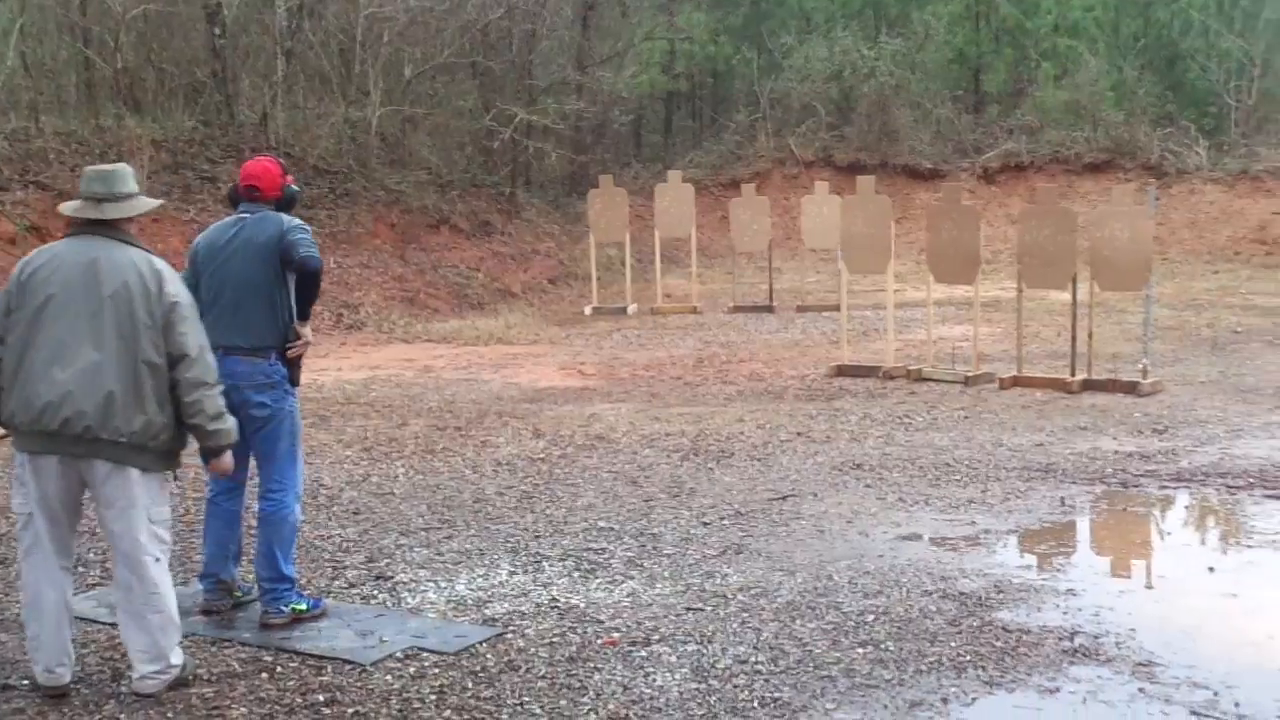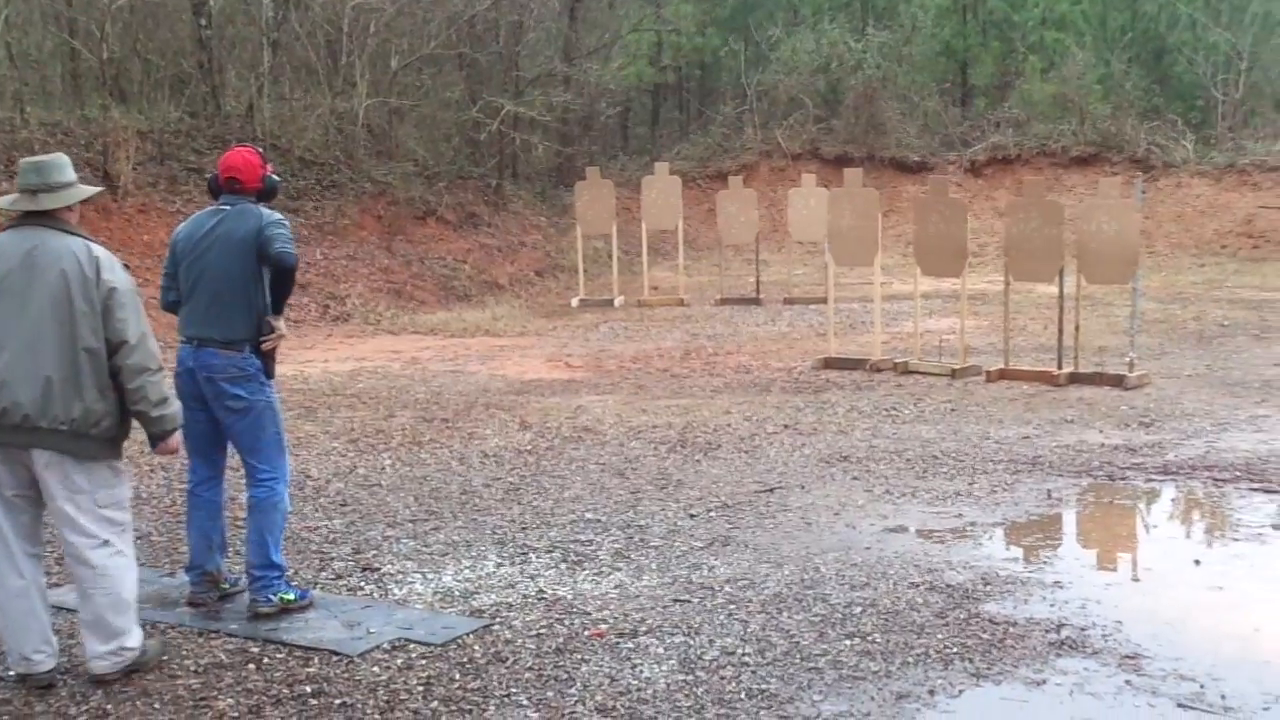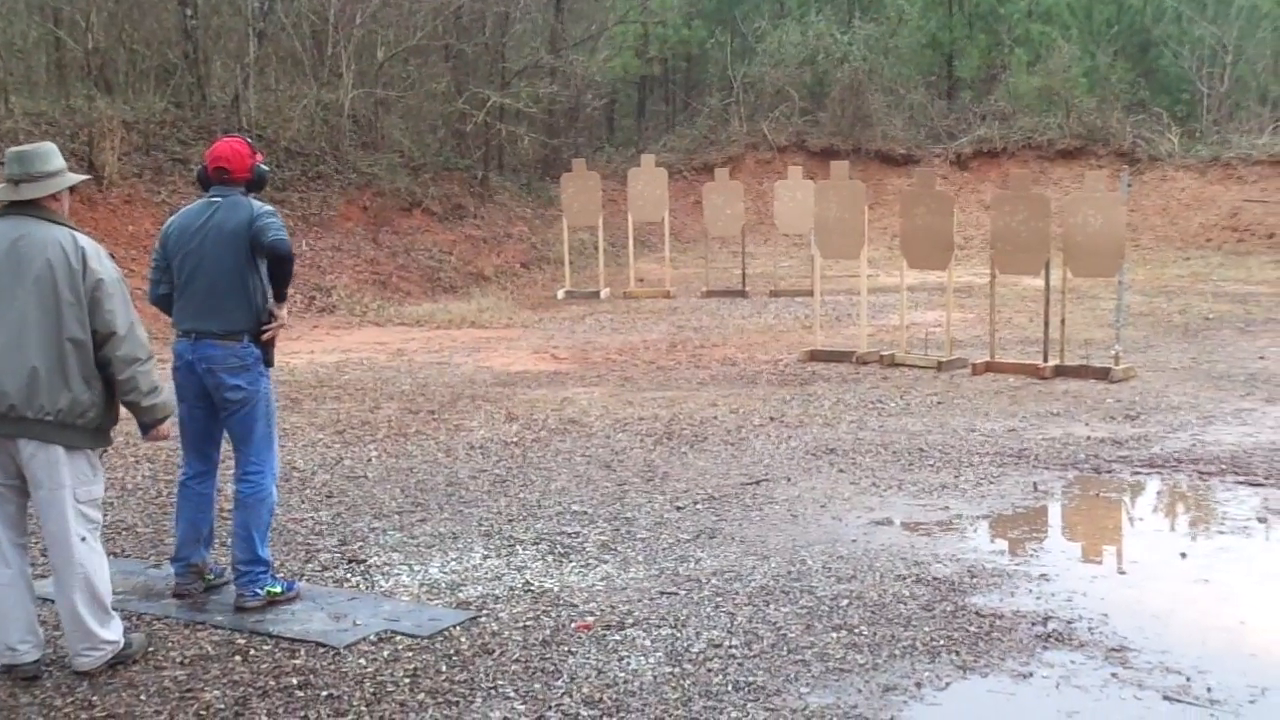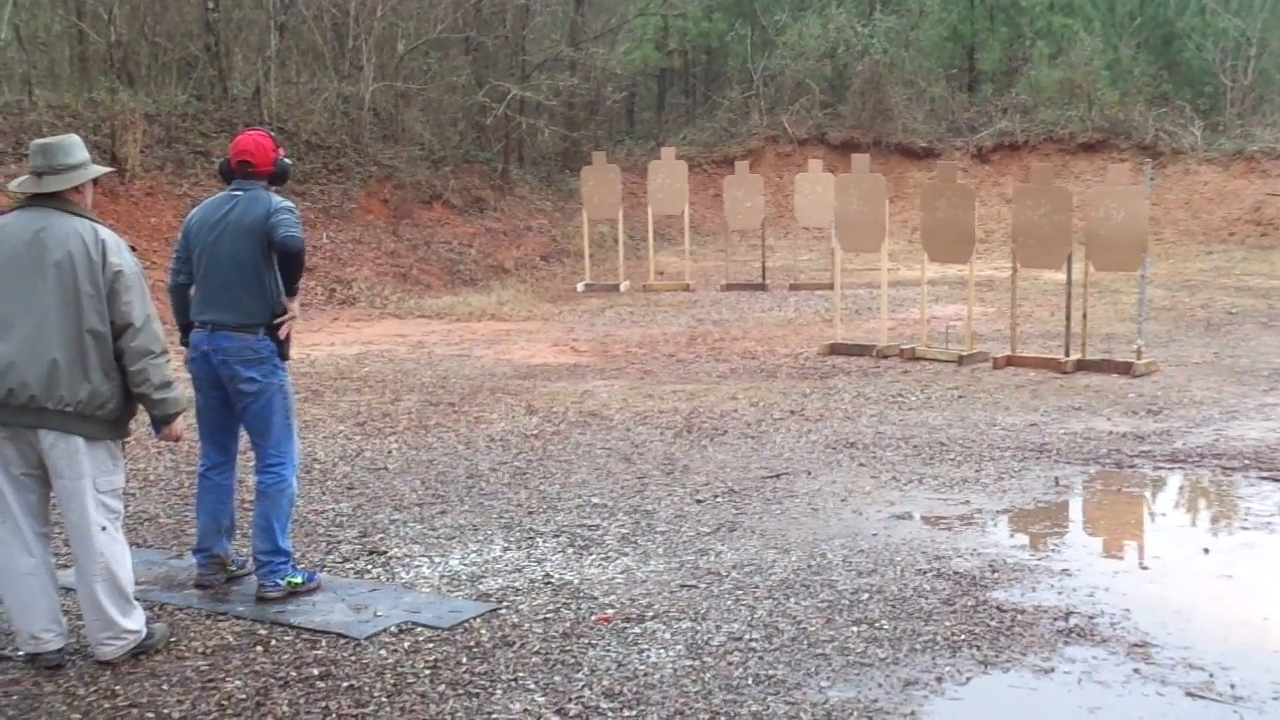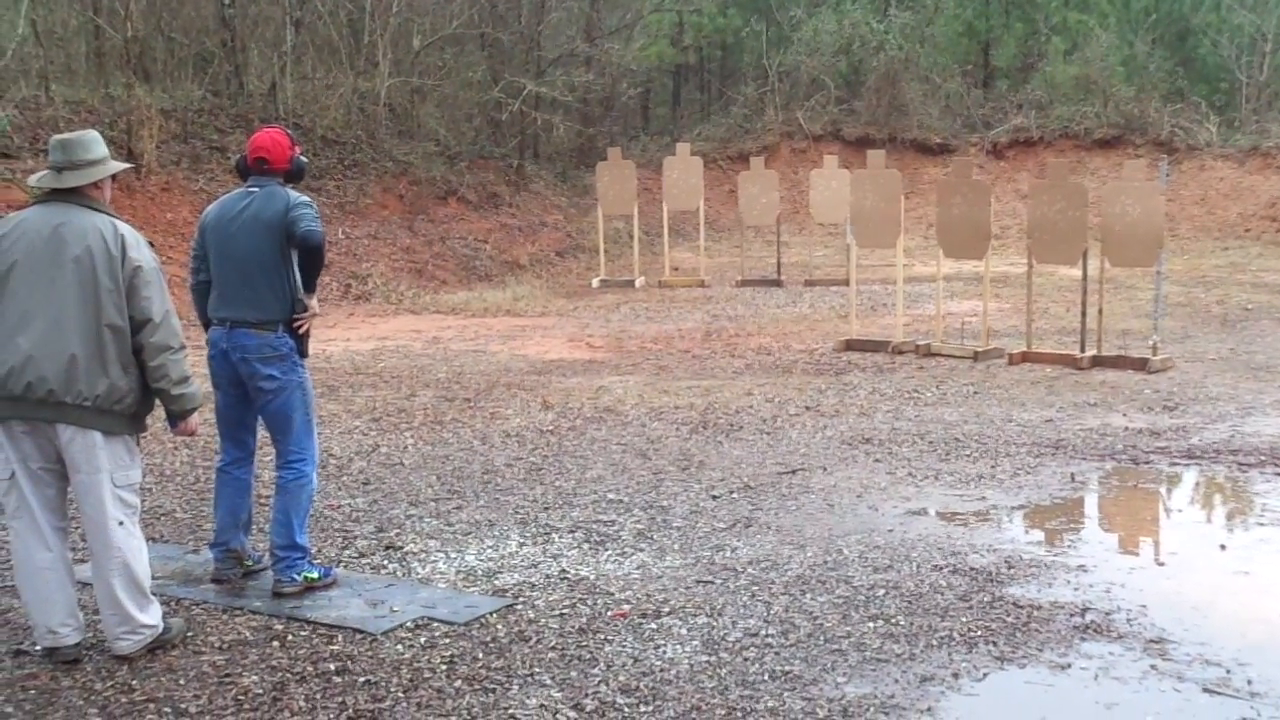
dt=0.5s
person 1, frame 1
right shoulder: (154, 274)
right elbow: (192, 367)
right wrist: (216, 439)
right hip: (125, 436)
left knee: (44, 555)
right knee: (141, 557)
left ankle: (51, 670)
right ankle: (156, 668)
person 1, frame 2
right shoulder: (94, 262)
right elbow: (134, 352)
right wrist: (161, 422)
right hip: (70, 425)
right knee: (101, 538)
right ankle: (114, 648)
person 1, frame 3
right shoulder: (80, 252)
right elbow: (122, 343)
right wrist: (151, 409)
right hip: (55, 415)
right knee: (73, 535)
right ankle: (96, 645)
person 1, frame 4
right shoulder: (101, 244)
right elbow: (139, 337)
right wrist: (164, 407)
right hip: (75, 406)
right knee: (95, 525)
right ankle: (117, 635)
person 1, frame 5
right shoulder: (119, 239)
right elbow: (157, 332)
right wrist: (181, 402)
right hip: (92, 400)
right knee: (111, 519)
left ankle: (57, 635)
right ankle: (134, 630)
person 2, frame 1
left shoulder: (206, 239)
right shoulder: (286, 228)
left elbow: (191, 310)
right elbow: (310, 265)
right wrist: (302, 321)
left hip: (214, 369)
right hip: (263, 371)
left knee: (224, 484)
right knee: (279, 488)
left ankle: (218, 587)
right ankle: (278, 599)
person 2, frame 2
left shoulder: (186, 229)
right shoulder: (265, 221)
left elbow: (169, 299)
right elbow: (285, 261)
right wrist: (275, 313)
left hip: (190, 360)
right hip: (239, 364)
left knee: (204, 475)
right knee: (268, 475)
left ankle: (205, 579)
right ankle: (268, 587)
person 2, frame 3
left shoulder: (177, 223)
right shoulder: (255, 212)
left elbow: (159, 293)
right elbow: (280, 249)
right wrist: (279, 301)
left hip: (187, 354)
right hip: (237, 356)
left knee: (197, 468)
right knee: (256, 470)
left ankle: (190, 570)
right ankle: (254, 582)
person 2, frame 4
left shoulder: (199, 214)
right shoulder: (274, 207)
left elbow: (179, 284)
right elbow: (291, 245)
left wrist: (189, 339)
right wrist: (290, 296)
left hip: (205, 345)
right hip: (252, 348)
left knee: (215, 459)
right knee: (277, 462)
left ankle: (212, 561)
right ankle: (275, 573)
person 2, frame 5
left shoulder: (214, 212)
right shoulder: (291, 202)
left elbow: (200, 283)
right elbow: (312, 240)
right wrist: (308, 293)
left hip: (223, 342)
right hip: (271, 344)
left knee: (234, 455)
right knee: (297, 457)
left ankle: (228, 556)
right ankle: (291, 568)
